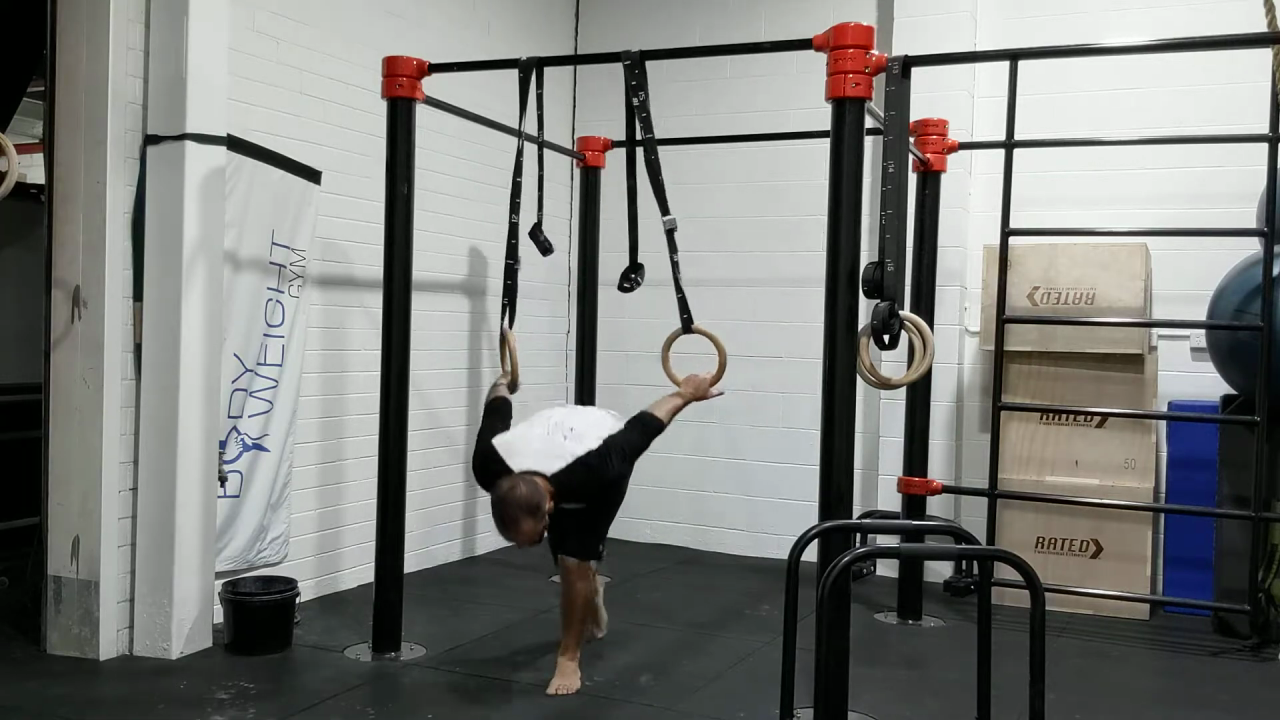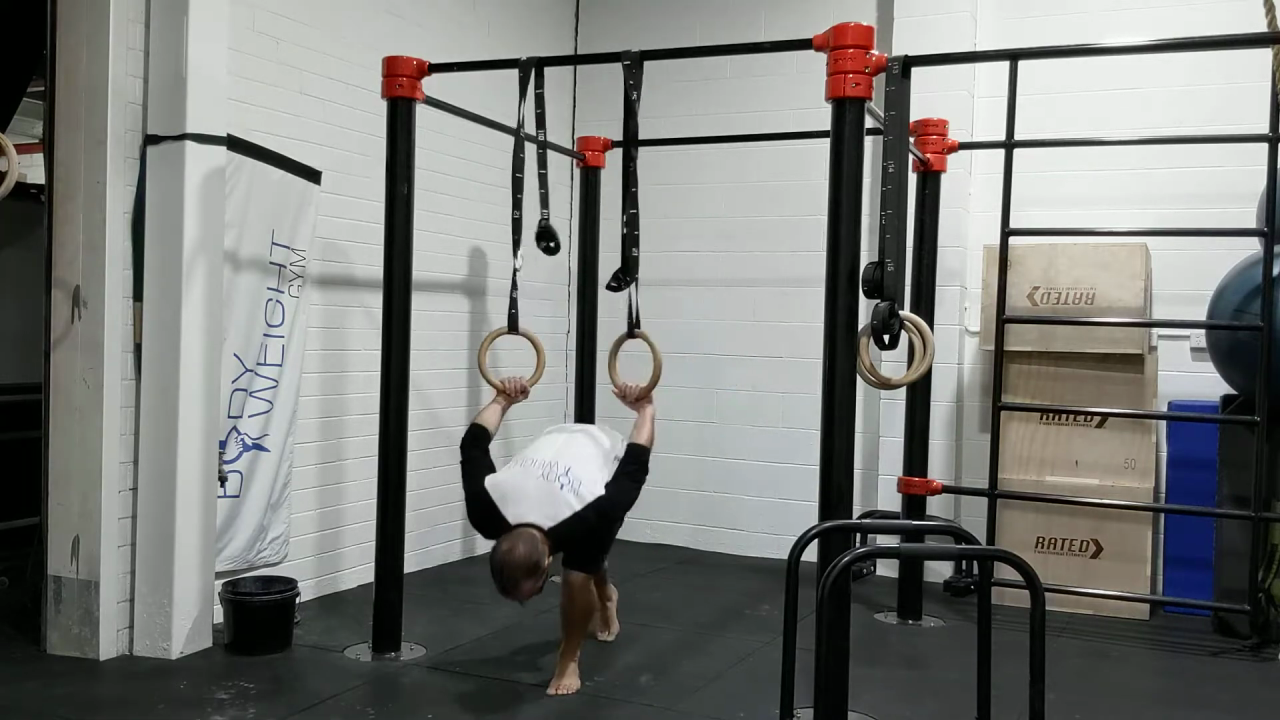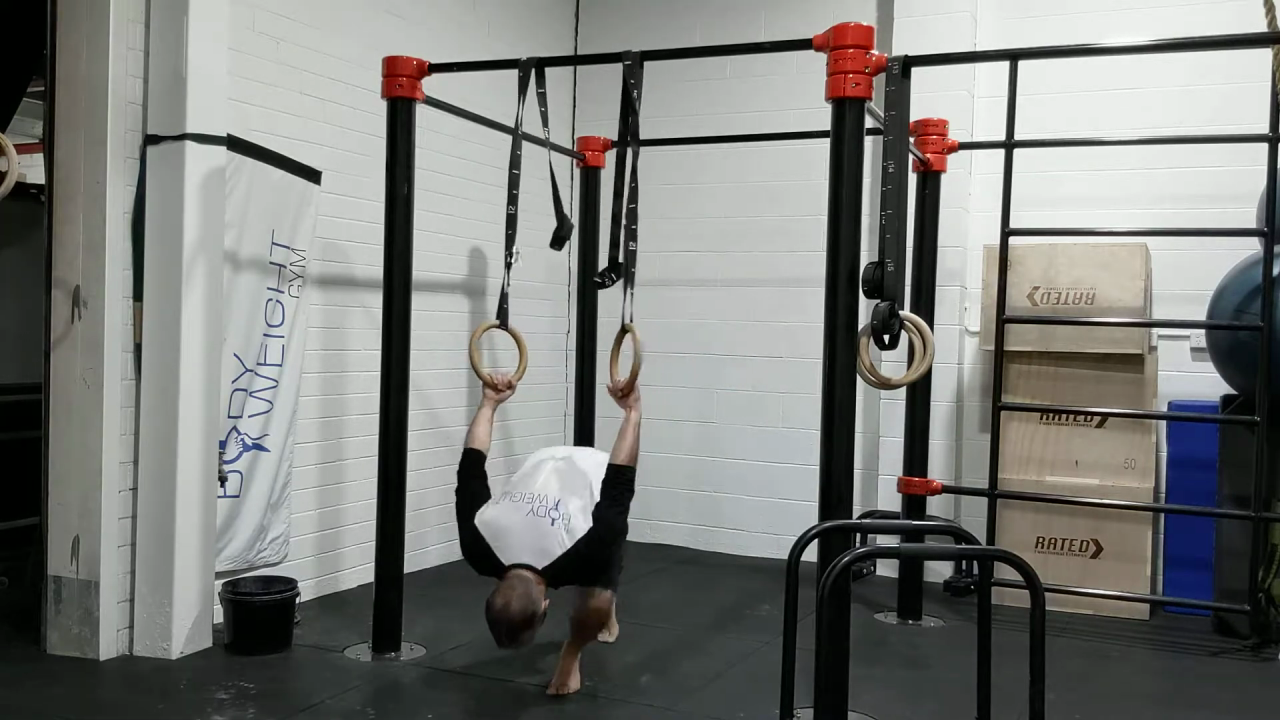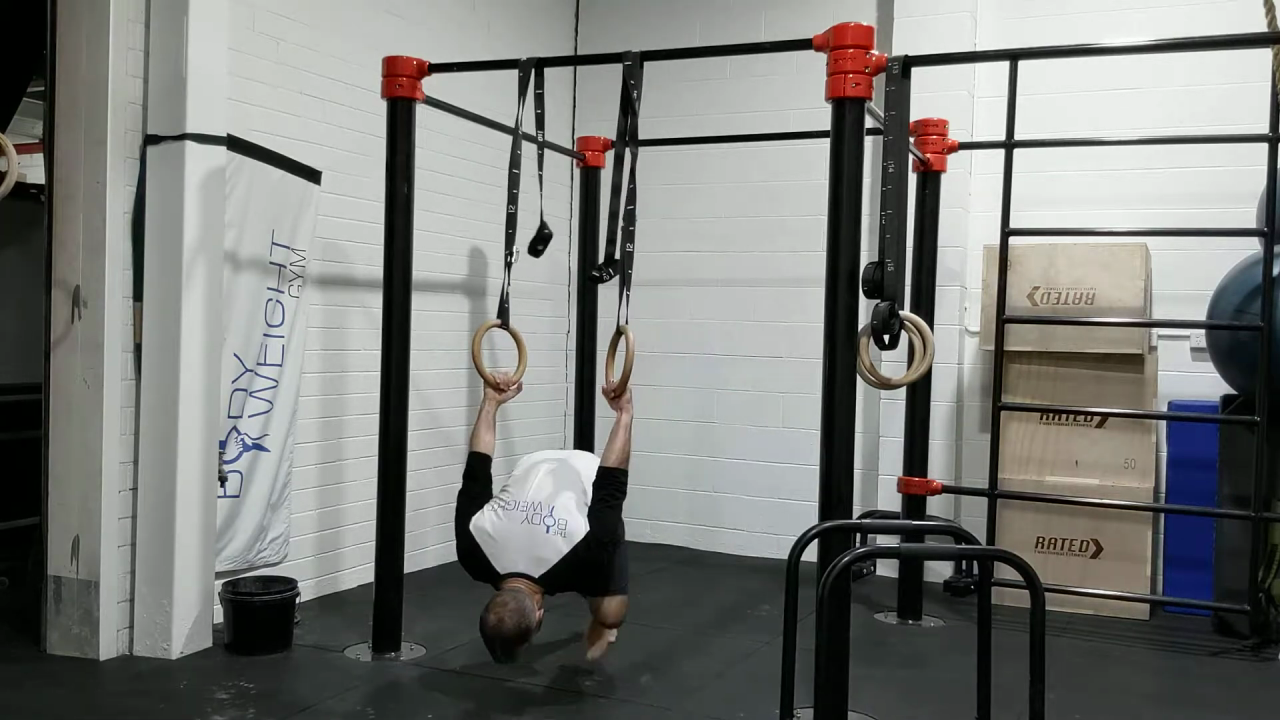
dt=0.3s
person 1, frame 1
left shoulder: (597, 477)
right shoulder: (488, 470)
left elbow: (641, 428)
right elbow: (496, 409)
left wrist: (688, 393)
right wrist: (501, 384)
left hip: (608, 447)
left knee: (574, 561)
right knee: (569, 551)
left ankle: (568, 659)
right ankle: (591, 595)
person 1, frame 2
left shoulder: (589, 519)
right shoulder: (486, 514)
left elbow: (633, 471)
right elbow: (472, 447)
left wrist: (646, 409)
right wrist: (502, 401)
left hip: (606, 455)
left knee: (577, 573)
right knee: (585, 560)
left ankle: (569, 660)
right ankle: (605, 597)
person 1, frame 3
left shoulder: (576, 555)
right shoulder: (479, 548)
left elbow: (618, 490)
right elbow: (470, 472)
left wrist: (632, 412)
right wrist: (488, 403)
left hip: (596, 474)
left knee: (598, 602)
left ankle: (570, 655)
right ankle: (595, 586)
person 1, frame 4
right shoulder: (475, 555)
left elbow: (611, 488)
right elbow: (475, 477)
left wrist: (624, 414)
right wrist: (490, 403)
left hip: (588, 479)
left knee: (610, 614)
left ankle: (598, 626)
